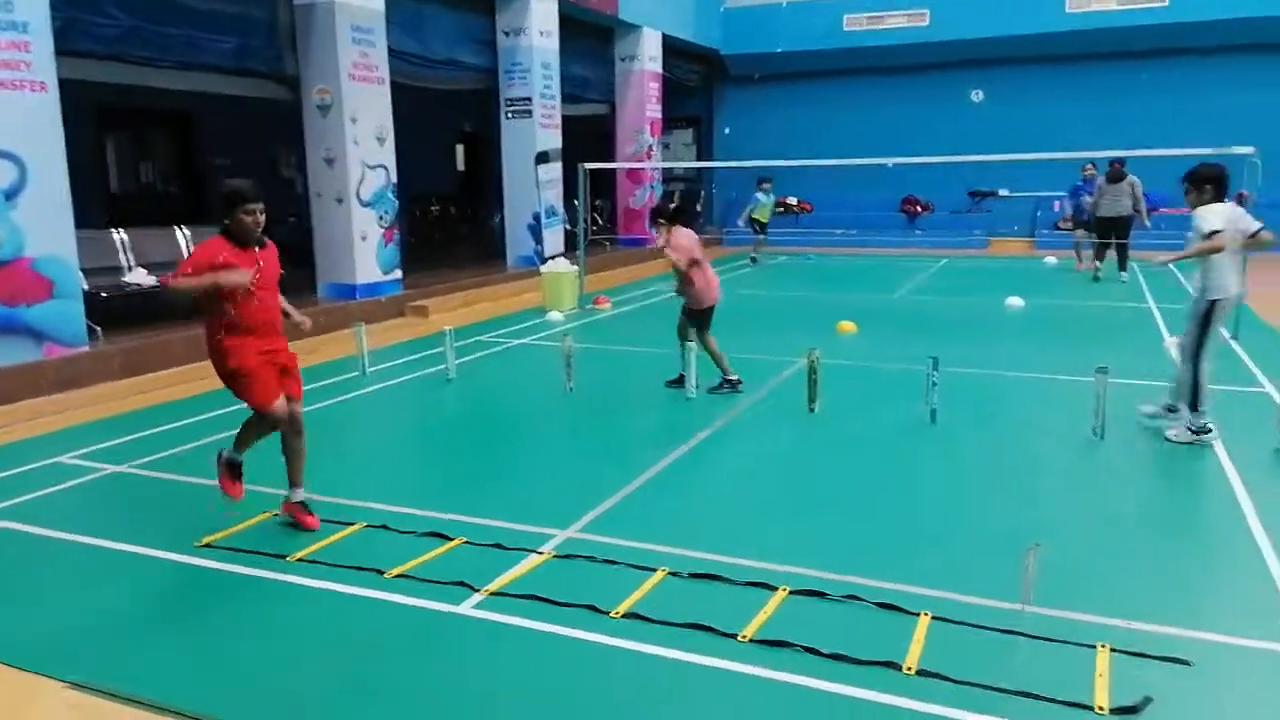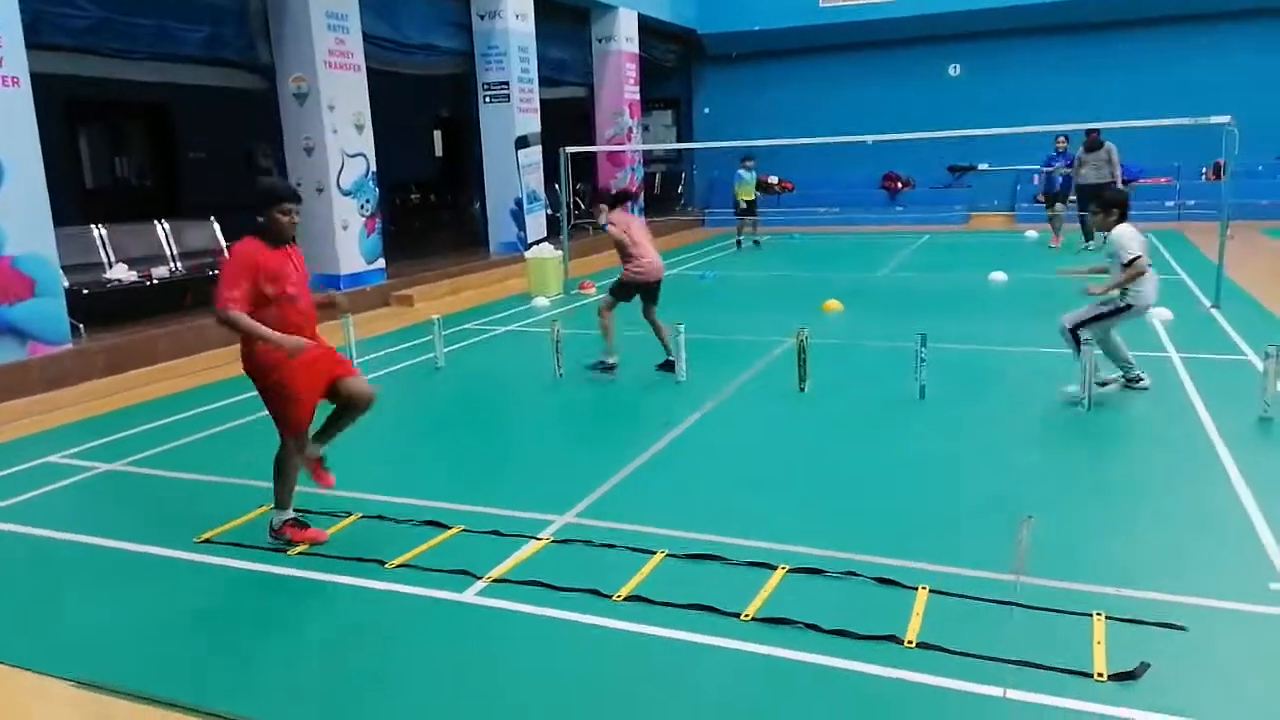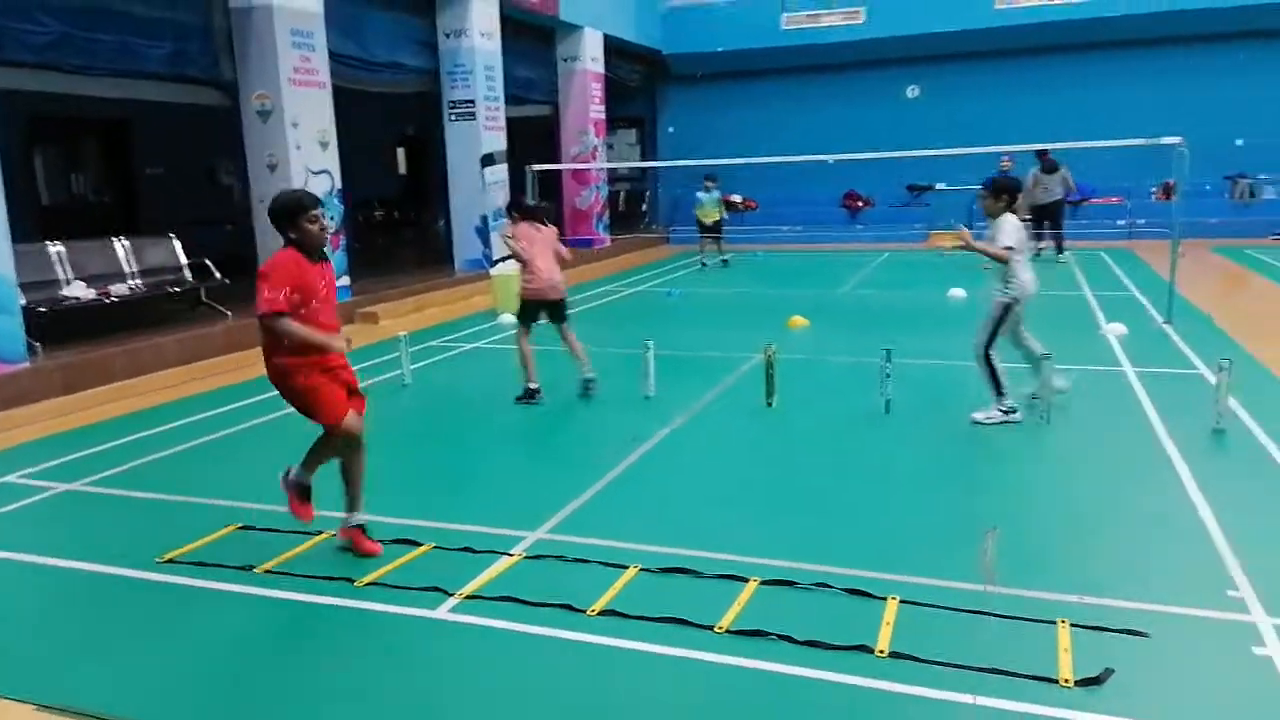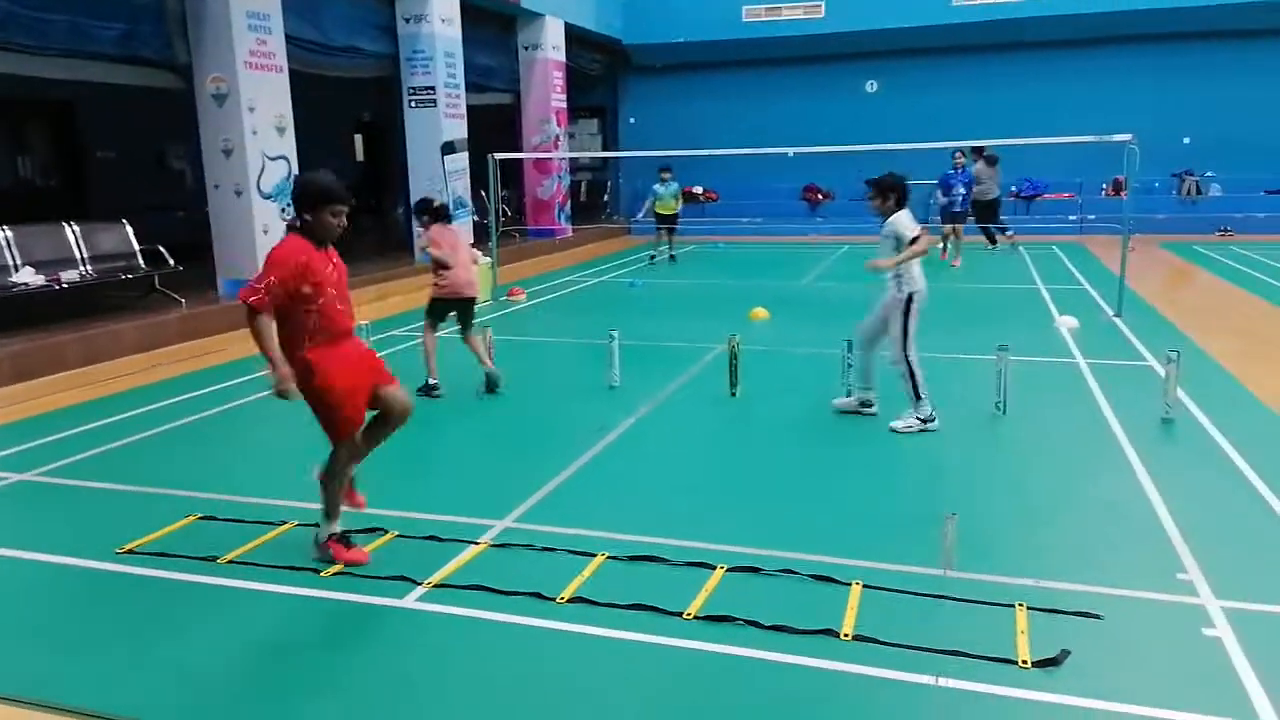
dt=0.3s
person 1, frame 1
left shoulder: (268, 250)
right shoulder: (214, 251)
right elbow: (173, 284)
left wrist: (292, 313)
right wrist: (220, 280)
left hip: (273, 343)
right hip: (236, 347)
left knee: (295, 420)
right knee: (276, 412)
left ankle: (295, 501)
right ankle: (233, 456)
person 1, frame 2
left shoulder: (291, 250)
right shoulder: (246, 254)
right elbow: (226, 310)
left wrist: (328, 302)
right wrist: (275, 338)
left hip: (309, 348)
right hip: (275, 359)
left knee: (363, 396)
right knee: (295, 437)
left ankle: (314, 450)
right ankle: (284, 519)
person 1, frame 3
left shoulder: (321, 263)
right shoulder: (282, 265)
right elbow: (272, 319)
left wrist: (335, 341)
right wrist: (324, 343)
left hip: (328, 360)
right hip: (296, 366)
left knee: (354, 436)
right knee: (348, 431)
left ankle: (353, 525)
right ankle: (300, 477)
person 1, frame 4
left shoulder: (326, 248)
right shoulder: (289, 253)
right elbow: (256, 306)
right wrist: (280, 369)
left hip: (346, 349)
right hip: (315, 359)
left knee: (400, 409)
right knee: (349, 443)
left ankle: (342, 472)
right ankle: (330, 533)
person 2, frame 1
left shoulder: (1205, 213)
right shoulder: (1235, 211)
left elbow: (1217, 244)
right elbow: (1266, 239)
left wrist: (1176, 256)
left hip: (1215, 292)
right hip: (1218, 289)
left knee: (1194, 356)
right knee: (1187, 349)
left ankle: (1199, 426)
right ankle: (1173, 407)
person 2, frame 2
left shoulder: (1120, 235)
right shoulder: (1122, 231)
left elbow: (1140, 268)
left wrist: (1104, 288)
right wrist: (1083, 271)
left hip: (1134, 298)
right hip: (1140, 295)
left knee: (1069, 325)
right knee: (1101, 331)
right ankle: (1133, 375)
person 2, frame 3
left shoulder: (1005, 224)
right shoulder: (1003, 222)
left elbow: (1004, 257)
right elbow: (994, 250)
left wrist: (972, 244)
right wrist: (971, 244)
left hip: (1012, 291)
right hip: (1020, 288)
left knee: (984, 346)
right knee: (1017, 335)
left ankle: (1005, 407)
right ankle: (1048, 380)
person 2, frame 4
left shoulder: (899, 220)
right shoulder: (897, 220)
left elbow: (924, 245)
right elbow: (916, 245)
left wrist: (893, 261)
right wrist: (883, 264)
left hip: (906, 291)
right hip: (897, 291)
left knee: (900, 352)
right knee: (866, 339)
left ankle: (924, 414)
right ankle: (865, 398)
person 3, frame 1
left shoulder: (676, 239)
right shoulder: (684, 233)
left elbow: (682, 267)
left wrist: (663, 247)
left hip: (702, 294)
right hip: (697, 290)
left knee: (703, 337)
right knee: (683, 329)
left ankle: (731, 379)
right ankle: (686, 376)
person 3, frame 2
left shoulder: (613, 218)
right shoulder: (630, 216)
left elbow: (626, 242)
left wrist: (606, 225)
left hip: (638, 270)
right hip: (655, 268)
left knee: (605, 308)
right knee: (650, 314)
left ankle: (610, 359)
right ankle: (672, 359)
person 3, frame 3
left shoulder: (518, 230)
right shoulder: (546, 230)
left elbow: (524, 257)
right elbow: (565, 257)
left wrist: (508, 239)
left hip: (534, 286)
right hip: (556, 285)
left knee: (523, 335)
right knee: (565, 332)
left ankle: (532, 387)
right ankle: (587, 373)
person 3, frame 4
left shoulder: (433, 233)
right shoulder: (453, 231)
left elbow: (448, 262)
right elbow: (473, 258)
left wrist: (425, 248)
left hip: (448, 285)
right hip: (469, 285)
left knee: (429, 330)
right knee: (469, 334)
left ankle: (432, 383)
right ankle: (489, 371)
